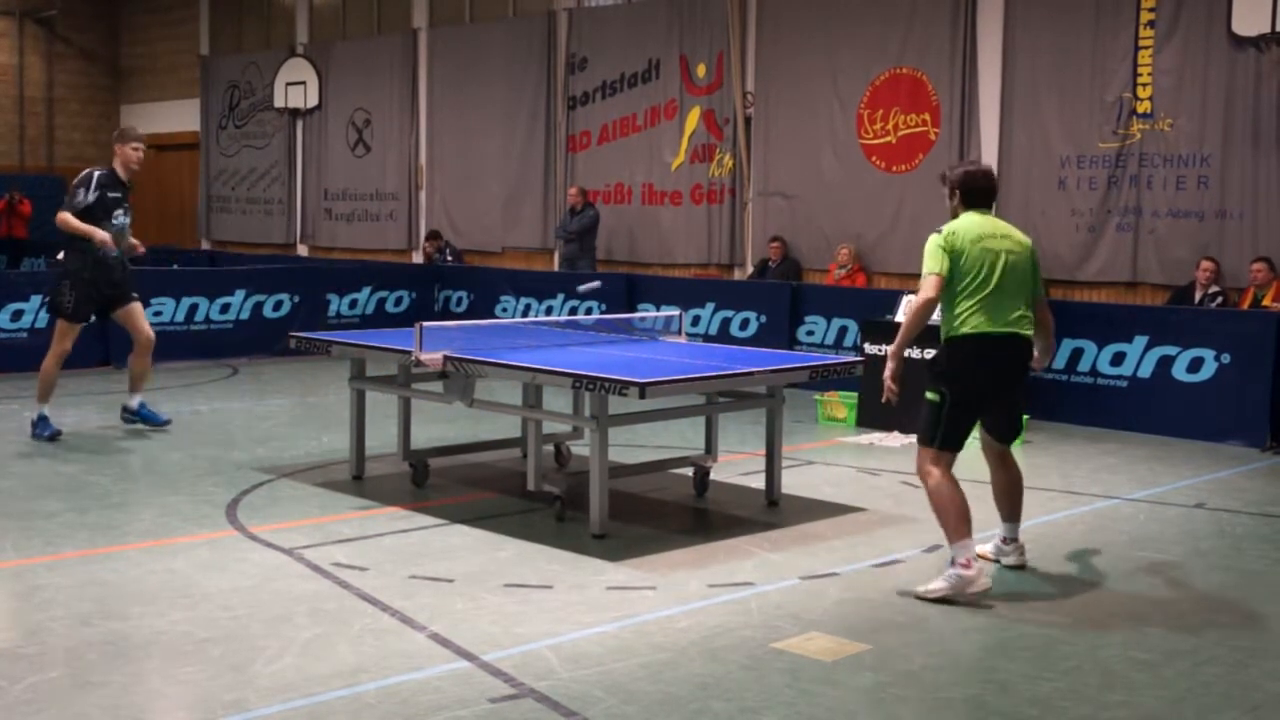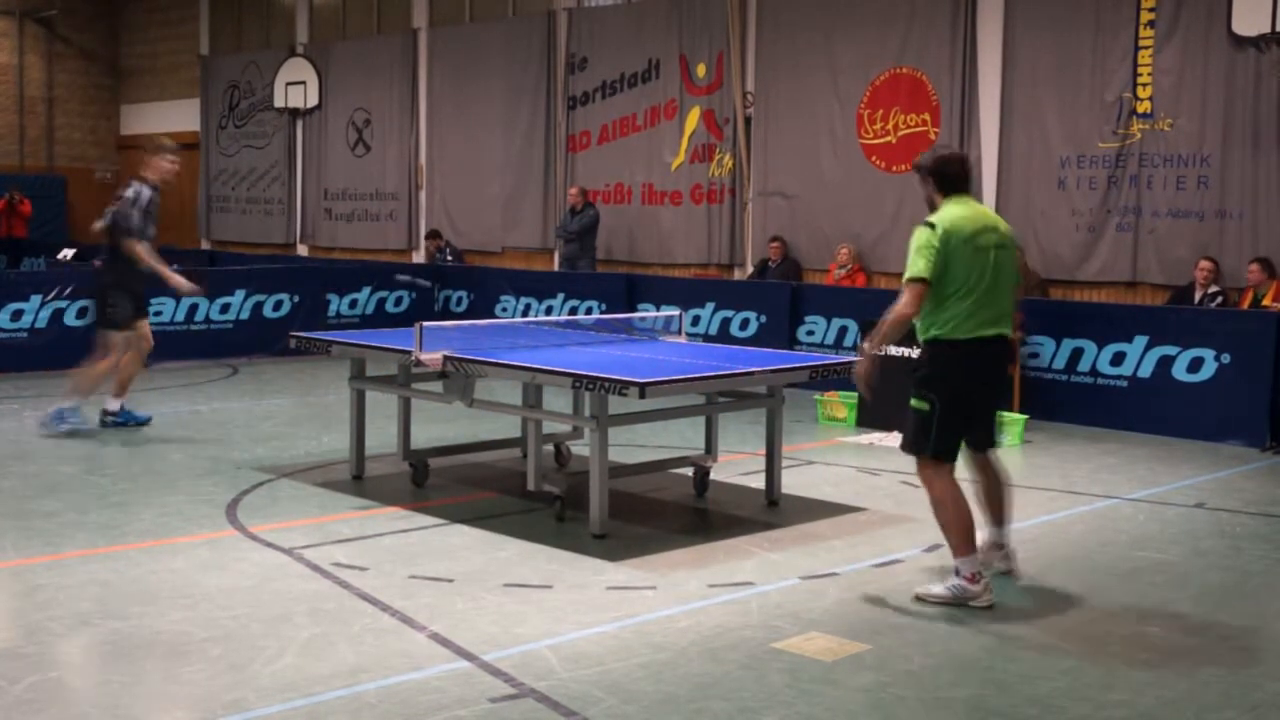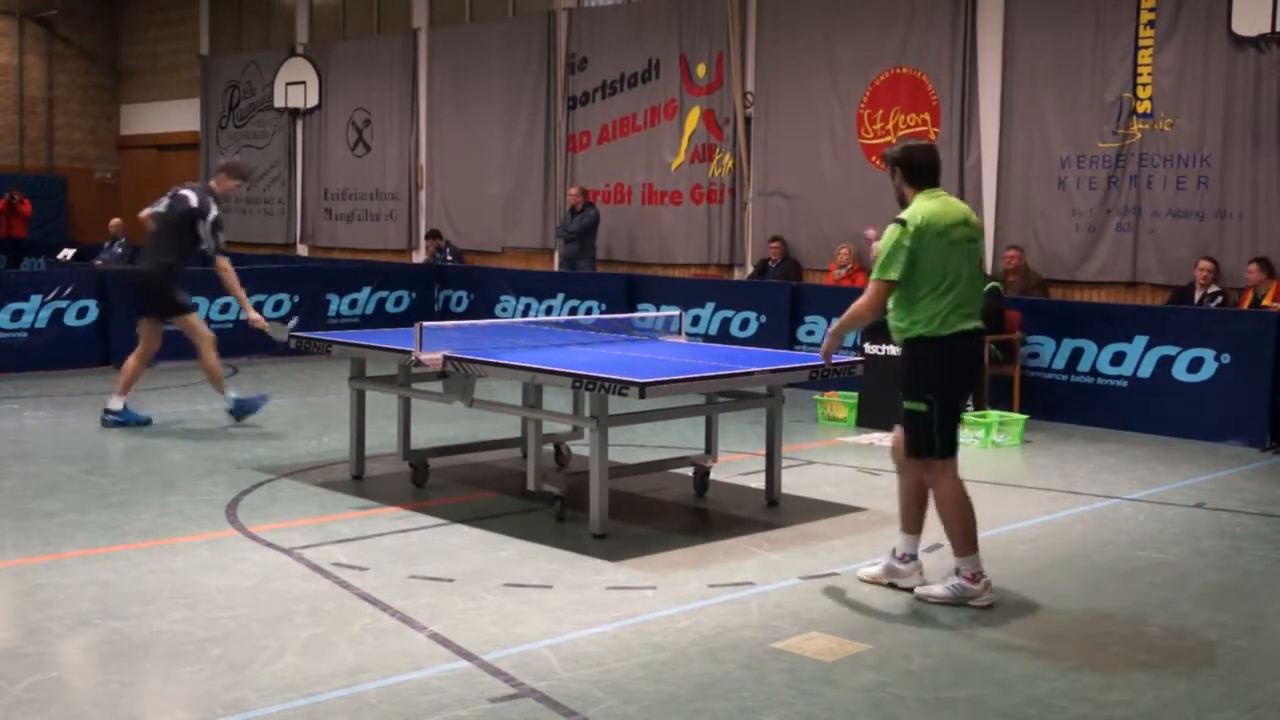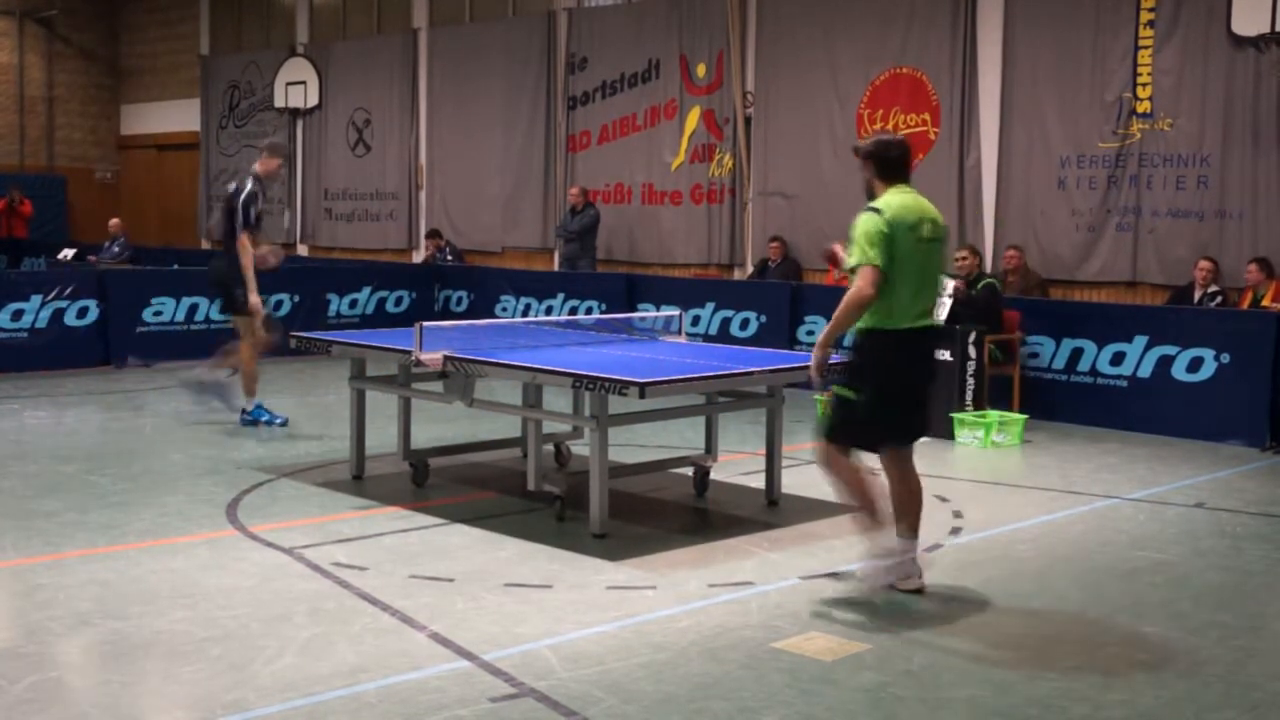
dt=0.3s
person 1, frame 1
left shoulder: (947, 235)
right shoulder: (1022, 241)
left elbow: (928, 297)
right elbow: (1044, 319)
left wrist: (894, 353)
right wrist: (1043, 350)
left hip: (967, 351)
right hip: (1014, 353)
left knee: (932, 463)
right knee: (997, 449)
left ankle: (966, 566)
right ankle: (1009, 544)
person 1, frame 2
left shoulder: (935, 228)
right shoulder: (1000, 228)
left elbow: (910, 306)
left wrist: (868, 350)
left hip: (949, 356)
right hip: (994, 354)
left knee: (934, 469)
right knee: (979, 453)
left ankle: (971, 578)
right ankle: (997, 548)
person 1, frame 3
left shoulder: (906, 224)
right shoulder: (965, 216)
left elbow: (871, 305)
left wrist: (834, 333)
left hip: (931, 350)
right hip: (966, 344)
left knee: (936, 466)
right knee: (907, 449)
left ankle: (972, 578)
right ankle: (905, 560)
person 1, frame 4
left shoulder: (877, 215)
right shoulder: (931, 215)
left elbow: (866, 291)
left wrist: (825, 340)
right wrist: (854, 261)
left hip: (884, 345)
right hip: (920, 343)
left knee: (834, 450)
right knee: (897, 455)
left ankle: (890, 551)
right ankle: (903, 562)
person 2, frame 1
left shoulder: (124, 186)
right shoulder: (95, 178)
right elbow: (62, 217)
left wrist: (130, 241)
right wrist: (93, 233)
left hip: (114, 277)
right hip: (82, 275)
left knee: (146, 338)
right knee: (61, 347)
left ankle: (134, 405)
right ankle: (41, 417)
person 2, frame 2
left shoulder: (142, 193)
right shoulder: (142, 193)
left elbow: (100, 227)
right elbow: (132, 244)
right wrist: (170, 277)
left hip: (128, 282)
right hip: (116, 282)
left knee: (143, 344)
right knee: (113, 353)
left ankle: (113, 410)
right ankle: (66, 409)
person 2, frame 3
left shoulder: (182, 192)
right shoulder: (210, 210)
left elbow: (146, 216)
right elbow: (222, 265)
right wrist: (247, 309)
left hip: (143, 274)
right hip: (159, 278)
left knee: (149, 347)
right knee: (205, 340)
left ankle: (114, 408)
right ankle: (232, 402)
person 2, frame 4
left shoulder: (244, 187)
right shoulder: (250, 191)
left elbow: (221, 230)
right elbow: (243, 242)
left wrist: (261, 253)
right wrist: (252, 291)
left hip: (229, 271)
right hip: (233, 274)
left knee: (269, 336)
right knee: (254, 339)
left ankle: (211, 375)
right ankle: (251, 408)
